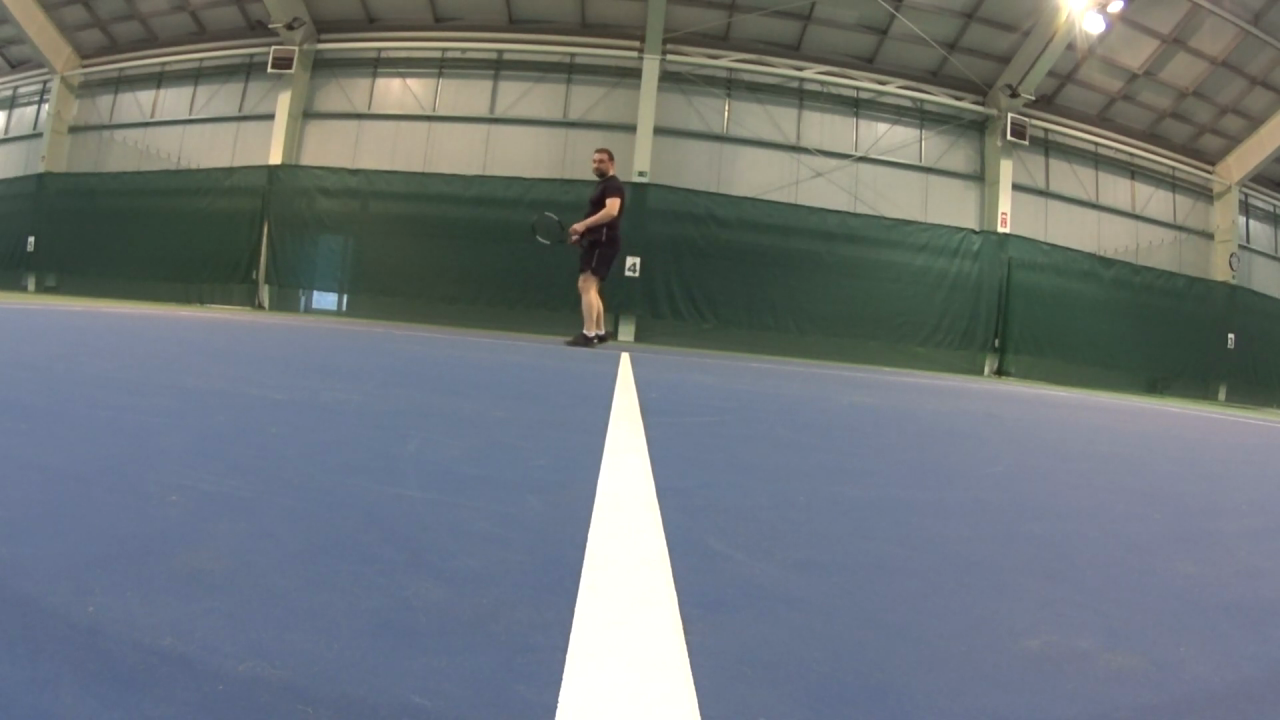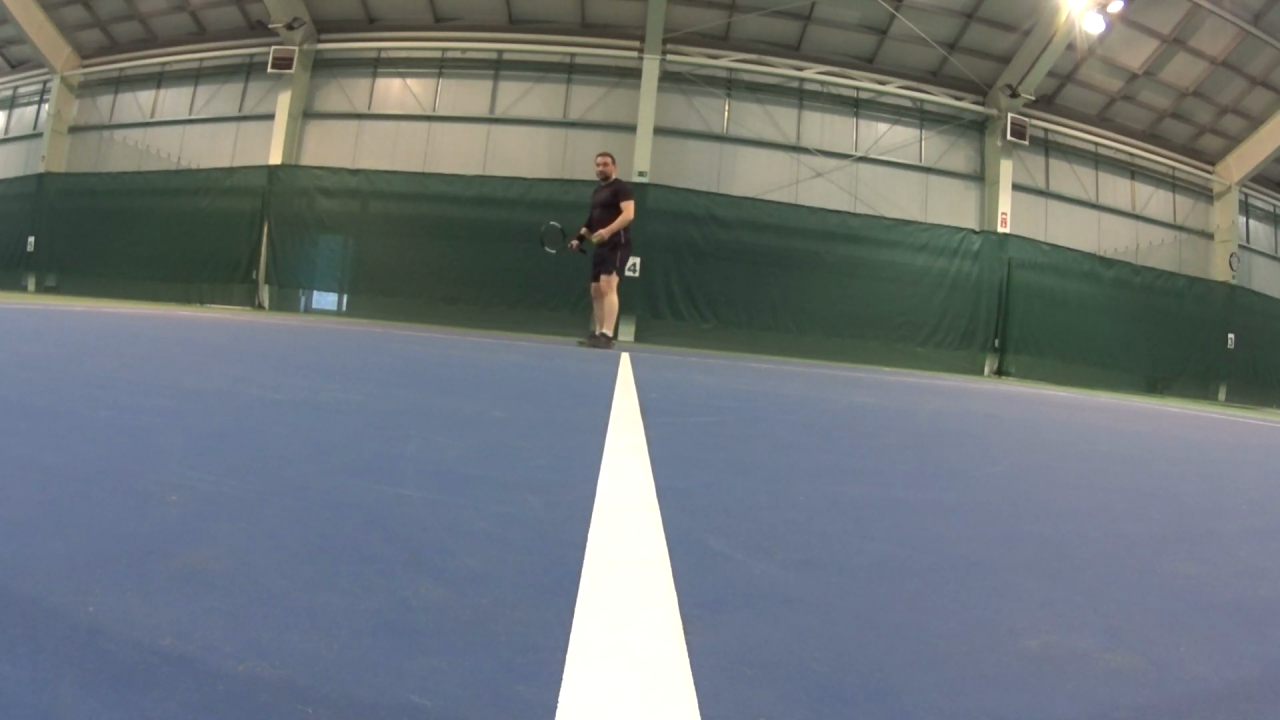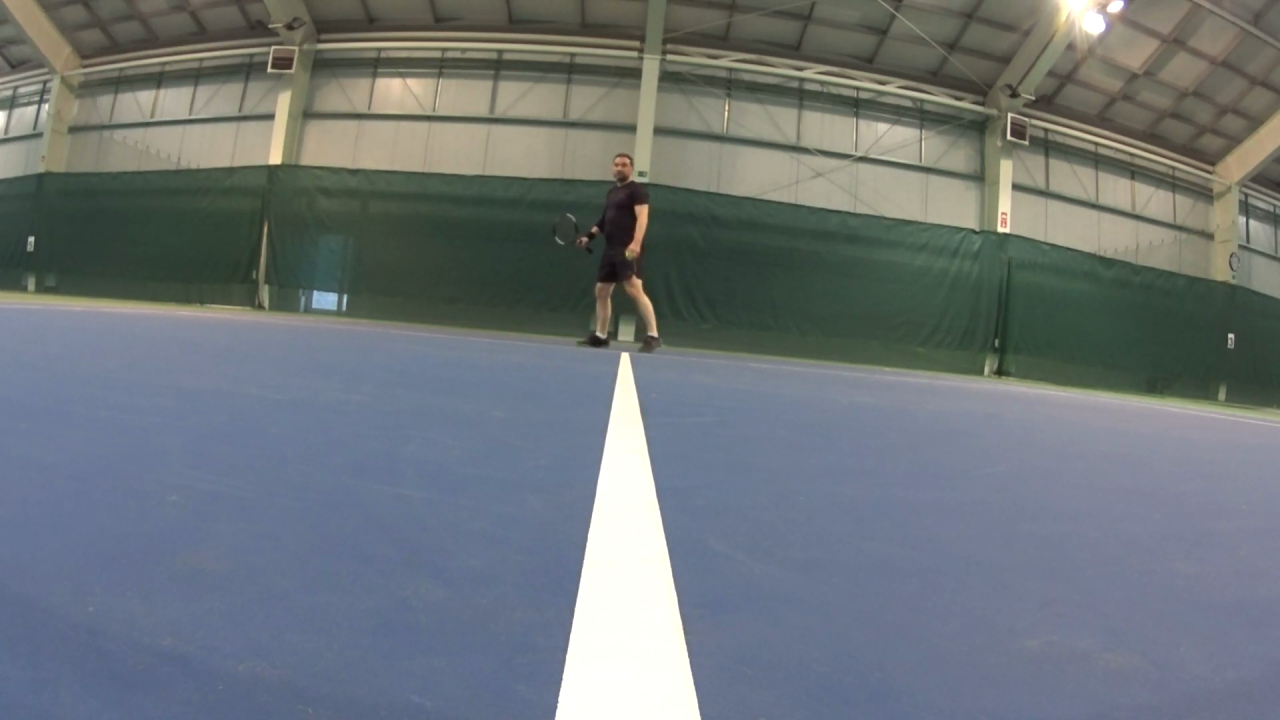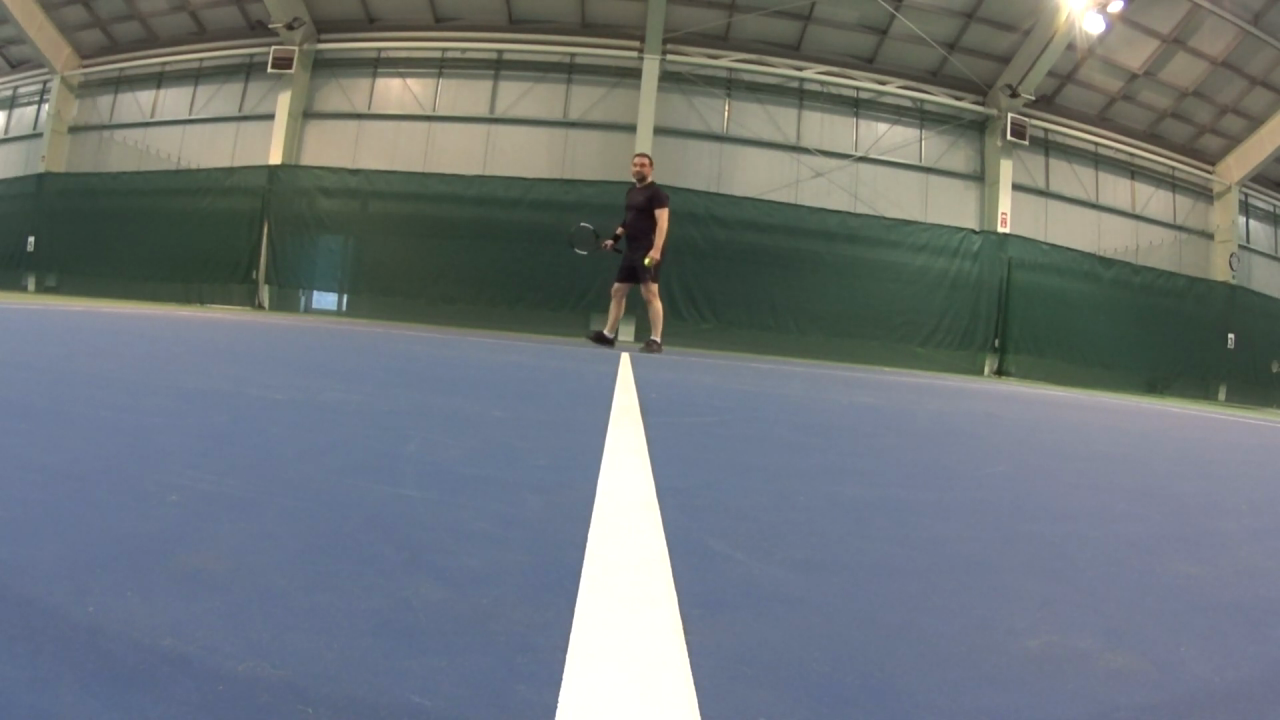
dt=0.3s
person 1, frame 1
left shoulder: (613, 185)
right shoulder: (602, 185)
left elbow: (611, 211)
left wrist: (583, 224)
right wrist: (581, 234)
left hip: (602, 242)
right hip: (597, 242)
left knee: (586, 286)
right knee: (590, 288)
left ankle: (588, 335)
right ankle: (600, 333)
person 1, frame 2
left shoulder: (621, 188)
right shoulder: (597, 192)
left elbow: (628, 213)
left wrist: (608, 230)
right wrist: (579, 238)
left hip: (616, 244)
right hip: (601, 247)
left knee: (609, 287)
right knee: (596, 291)
left ankle: (607, 334)
right ankle: (600, 335)
person 1, frame 3
left shoulder: (637, 190)
right shoulder: (612, 192)
left elbow: (642, 219)
left wrist: (636, 243)
right wrist: (589, 236)
left hip: (629, 250)
right hip: (611, 249)
left knee: (635, 290)
right knee: (601, 291)
left ankle: (653, 336)
right ankle: (600, 336)
person 1, frame 4
left shoulder: (657, 193)
right shoulder: (631, 192)
left elbow: (663, 222)
left wrist: (657, 249)
right wrist: (614, 239)
left hip: (647, 252)
right hip: (630, 251)
left knee: (650, 294)
right knee: (617, 292)
left ankle: (655, 341)
right ankle: (607, 334)
